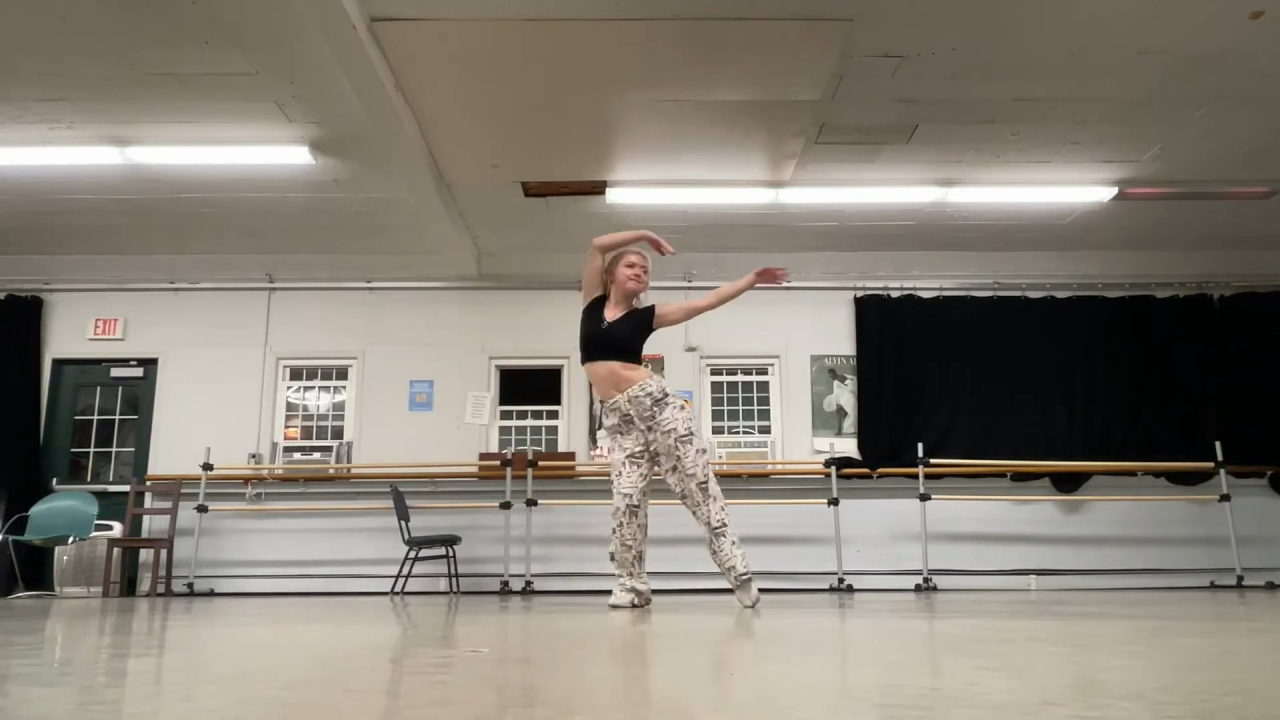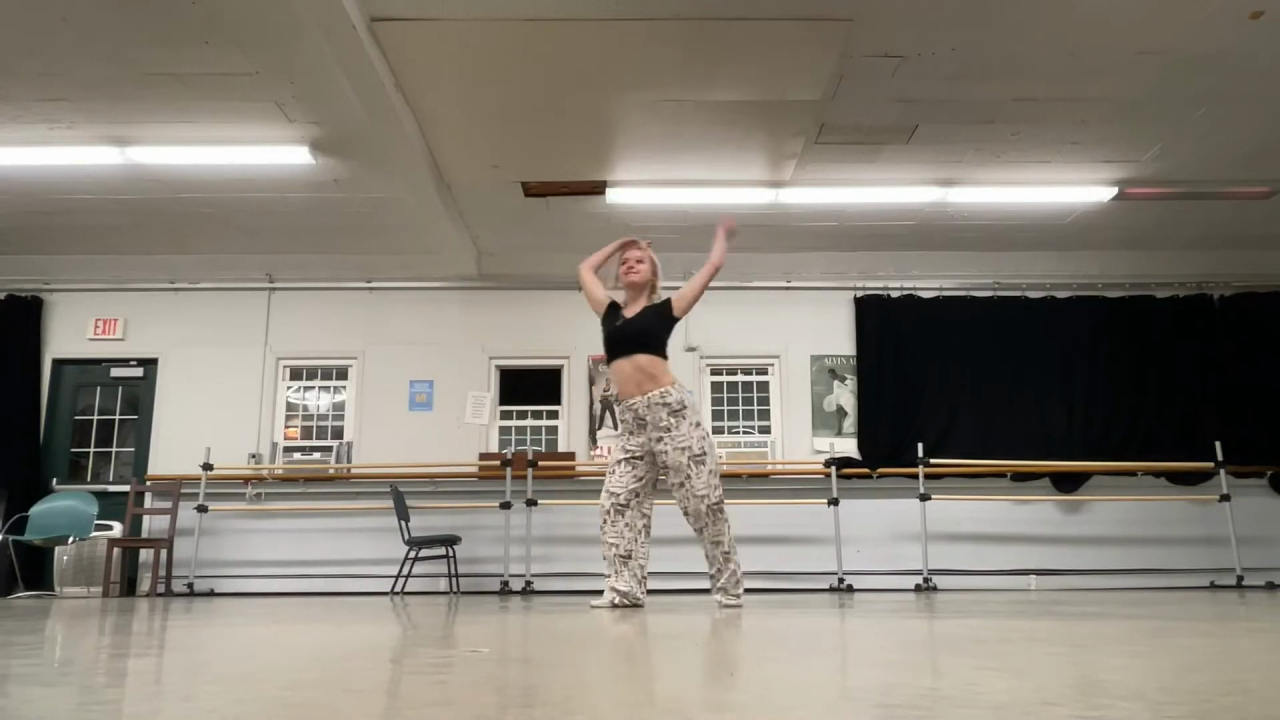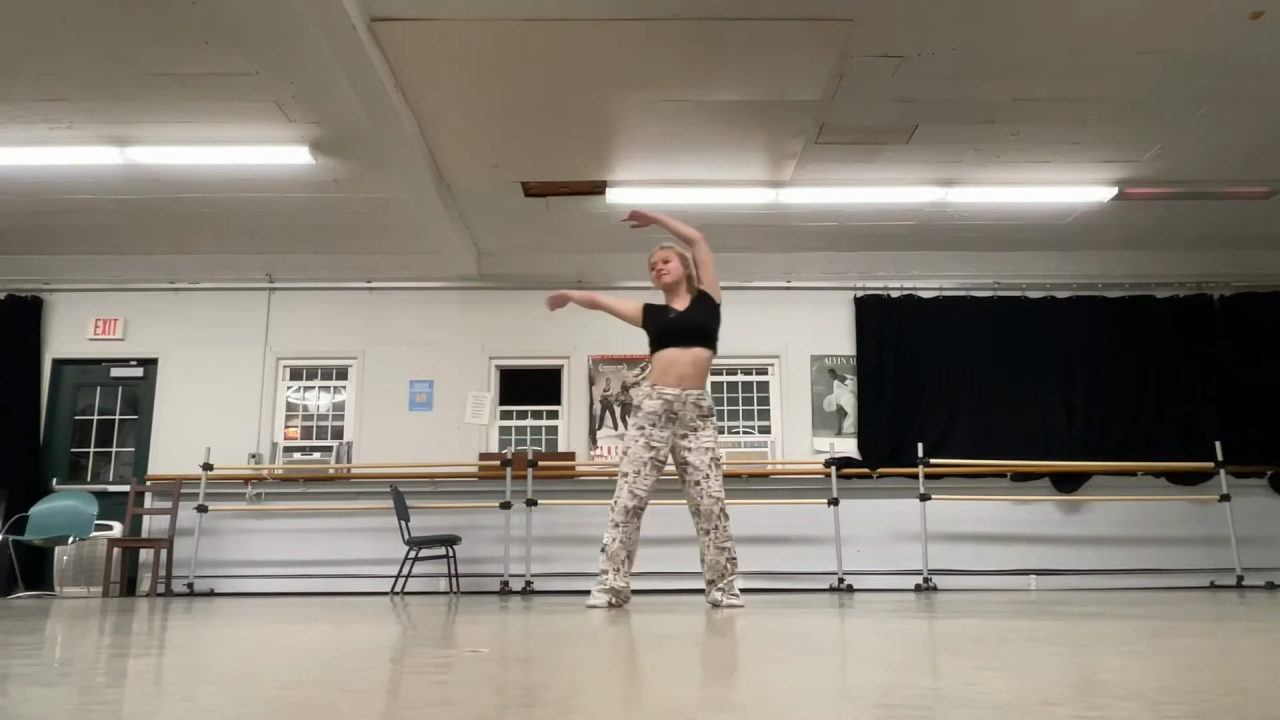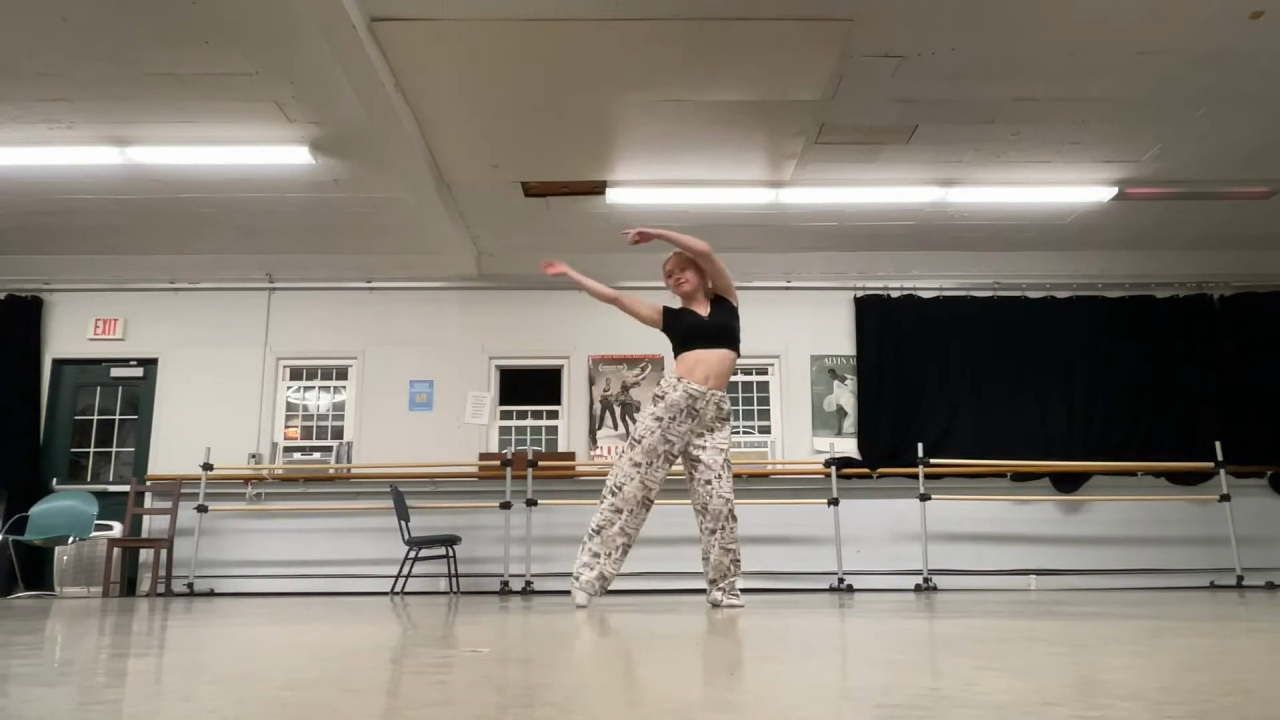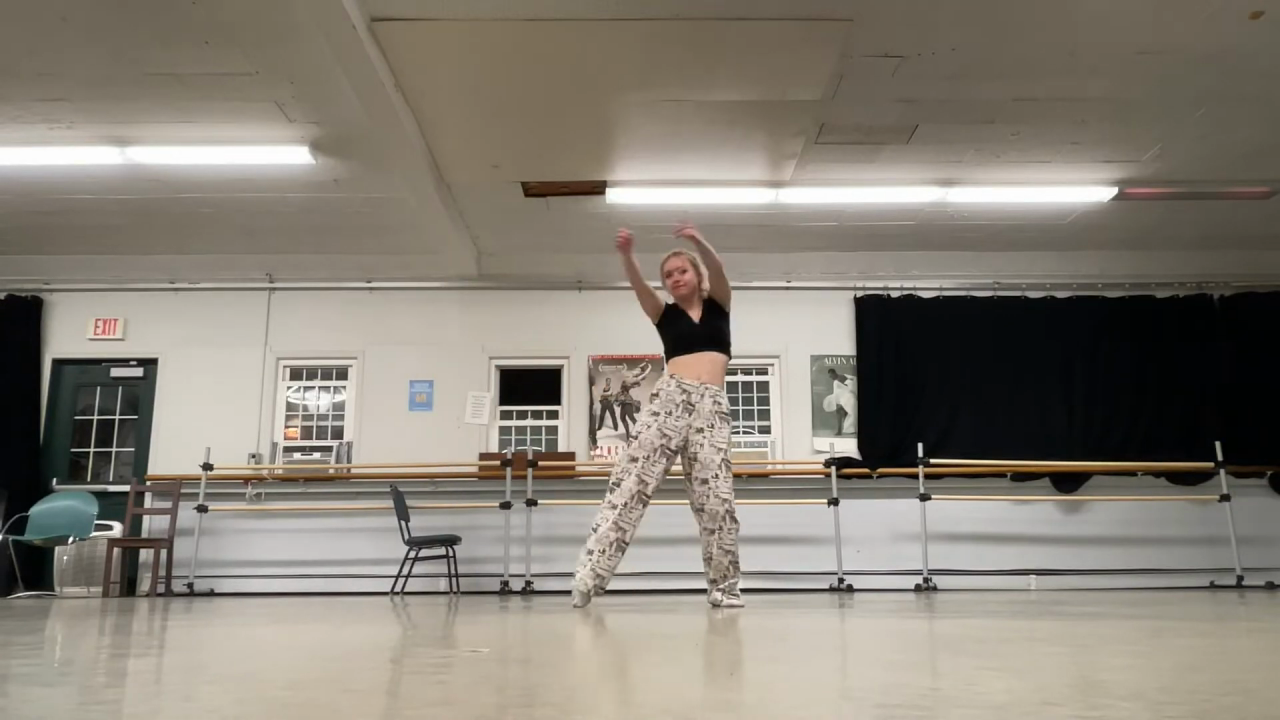
dt=0.2s
person 1, frame 1
left shoulder: (646, 316)
right shoulder: (593, 302)
left elbow: (706, 303)
right elbow: (598, 245)
left wrist: (751, 278)
right wrist: (646, 235)
left hip: (655, 401)
right hip: (618, 416)
left knee: (698, 485)
right knee: (627, 498)
left ankle: (738, 572)
right ankle: (631, 585)
person 1, frame 2
left shoulder: (665, 309)
right shoulder: (611, 311)
left elbow: (712, 266)
right elbow: (586, 269)
left wrist: (721, 234)
right wrist: (620, 243)
left hip: (671, 408)
right hip: (632, 419)
left knee: (703, 498)
right knee: (619, 501)
left ankle: (727, 584)
right ankle: (626, 587)
person 1, frame 3
left shoulder: (708, 298)
right shoulder: (650, 312)
left elbow: (697, 240)
right elbow: (598, 299)
left wrist: (654, 219)
right wrist: (567, 295)
left hip: (696, 412)
right hip: (653, 407)
left knee: (710, 500)
right knee: (629, 497)
left ankle: (721, 585)
right ankle: (613, 584)
person 1, frame 4
left shoulder: (726, 301)
right shoulder: (670, 317)
left elbow: (706, 251)
right elbow: (616, 298)
left wrist: (657, 233)
right wrist: (570, 274)
left hip: (714, 412)
right hip: (674, 400)
left knee: (718, 500)
right knee: (629, 485)
left ankle: (723, 586)
right ankle: (592, 572)
person 1, frame 5
left shoulder: (719, 304)
right shoulder: (664, 314)
left elbow: (716, 267)
right elbow: (638, 286)
left wrist: (698, 240)
right wrist: (627, 255)
left hip: (713, 406)
right hip: (670, 399)
left knee: (717, 499)
right knee: (629, 484)
left ankle: (723, 586)
right ankle: (590, 574)
